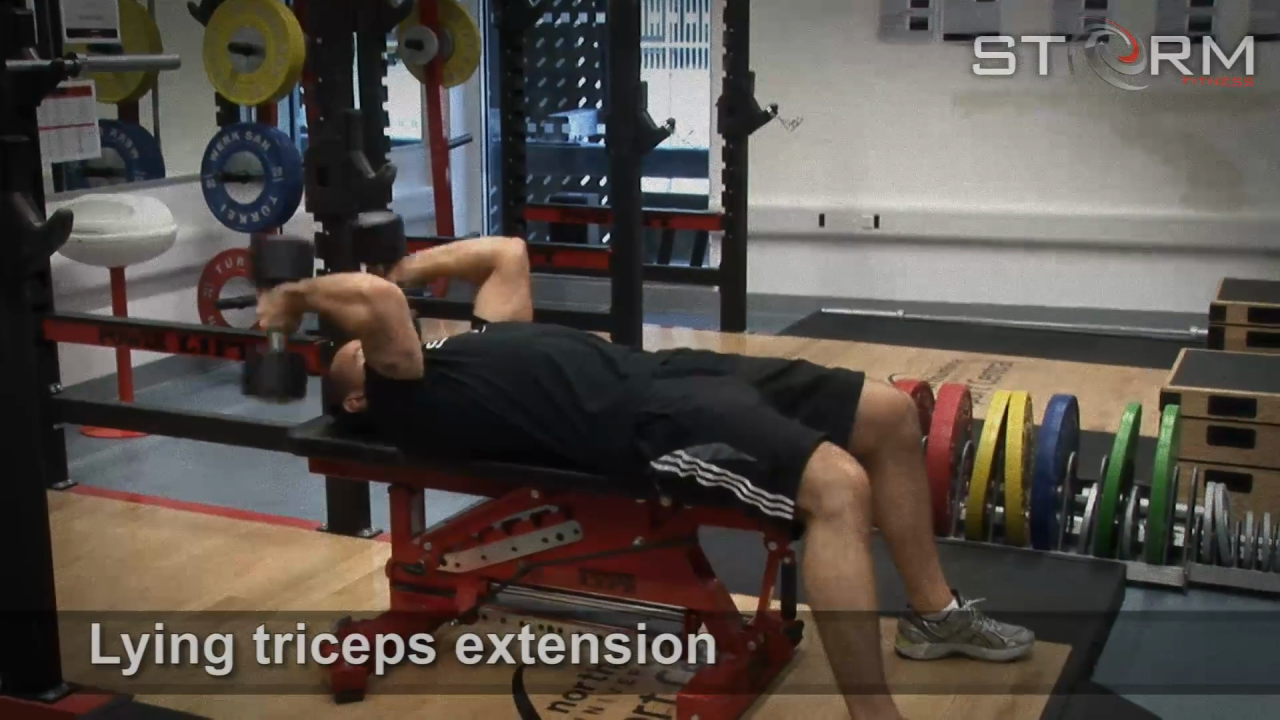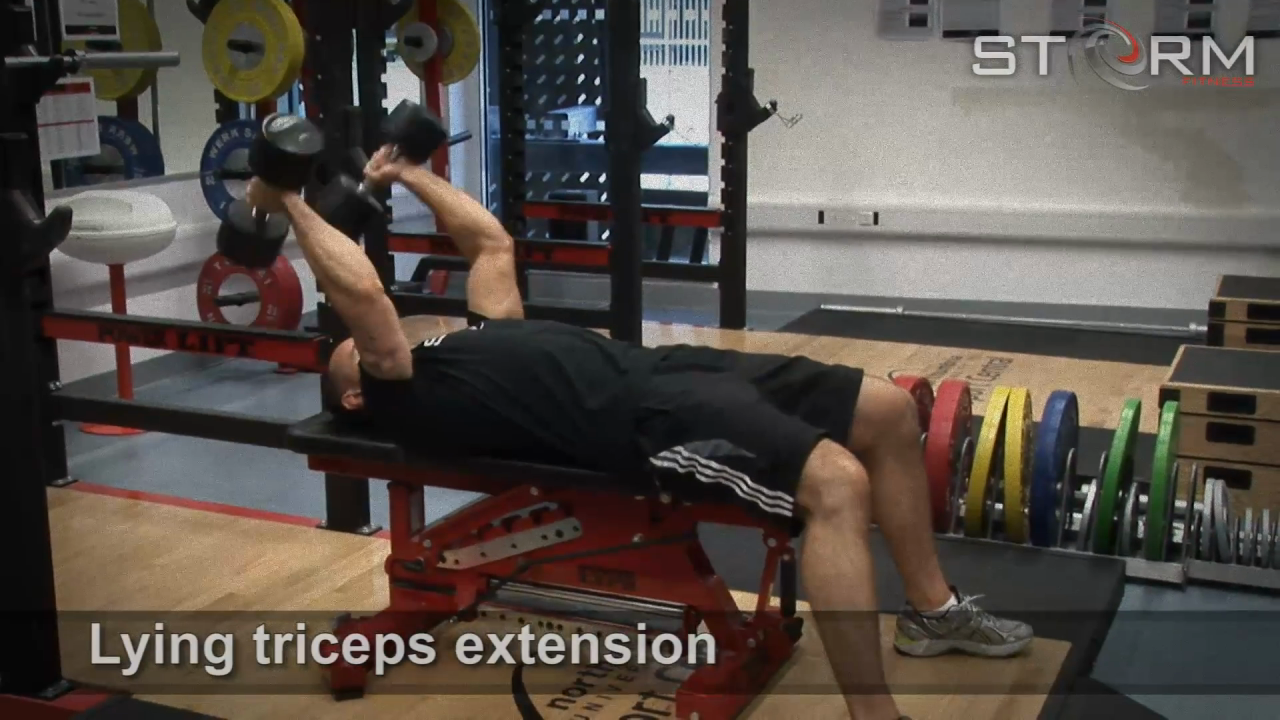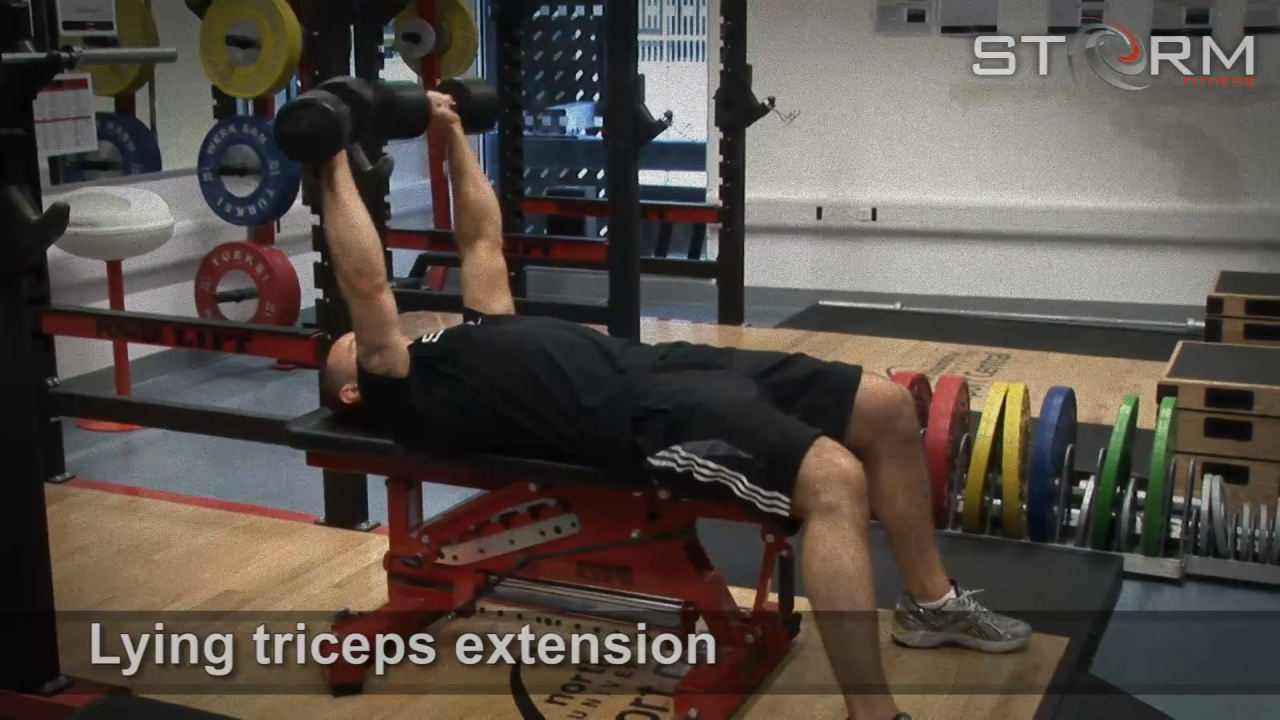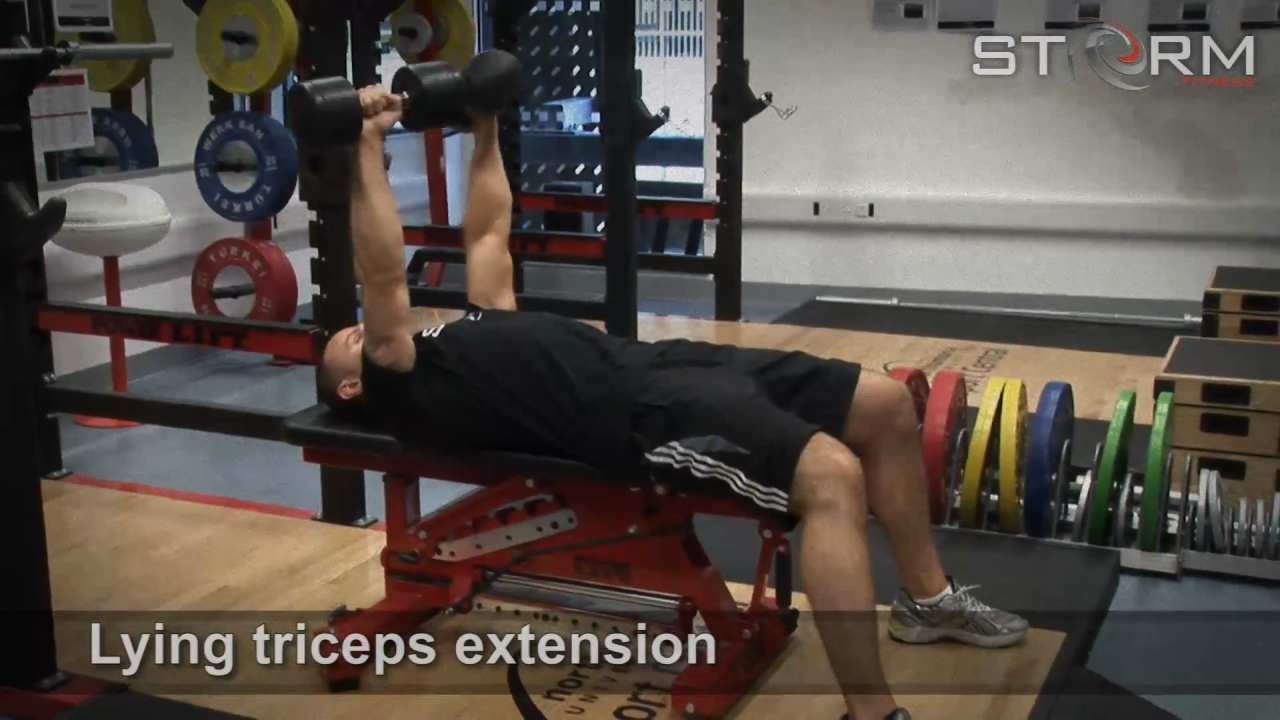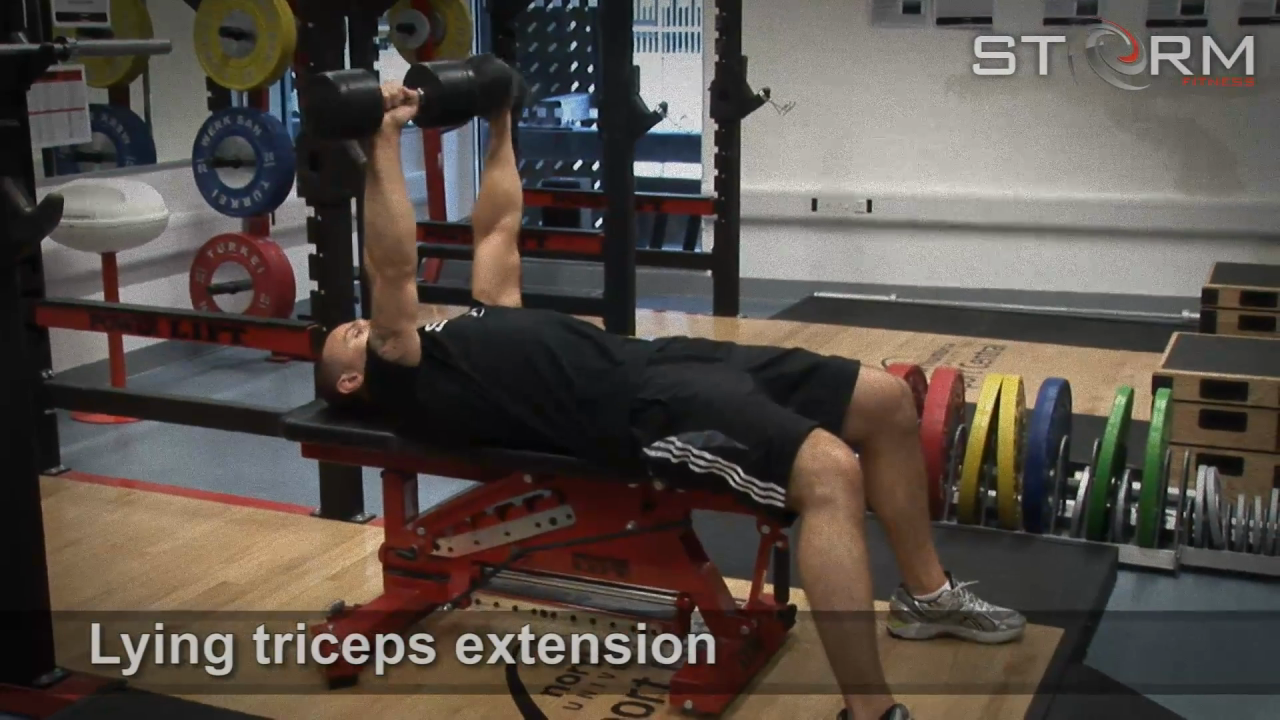
dt=0.4s
person 1, frame 1
left shoulder: (463, 347)
right shoulder: (409, 400)
left elbow: (510, 253)
right elbow: (377, 299)
left wrist: (405, 259)
right wrist: (291, 296)
left hip: (666, 373)
right hip: (642, 422)
left knee: (891, 415)
right knee: (839, 486)
left ankle: (935, 614)
person 1, frame 2
left shoulder: (469, 338)
right shoulder: (404, 393)
left elbow: (494, 244)
right elbow: (363, 292)
left wrist: (409, 172)
right wrist: (291, 207)
left hip: (666, 367)
right hip: (641, 417)
left knee: (889, 411)
right knee: (836, 482)
left ankle: (932, 609)
person 1, frame 3
left shoulder: (467, 338)
right shoulder: (407, 391)
left elbow: (483, 241)
right elbow: (366, 285)
left wrist: (453, 135)
right wrist: (334, 164)
left hip: (664, 364)
right hip: (641, 414)
left knee: (888, 409)
right knee: (834, 480)
left ankle: (932, 603)
person 1, frame 4
left shoulder: (465, 334)
right shoulder: (406, 386)
left elbow: (489, 232)
right elbow: (382, 277)
left wrist: (484, 128)
right wrist: (368, 149)
left hip: (660, 362)
right hip: (637, 412)
left knee: (887, 405)
right knee: (831, 476)
left ankle: (928, 598)
person 1, frame 5
left shoulder: (470, 327)
right shoulder: (409, 380)
left elbow: (499, 229)
right elbow: (393, 272)
left wrist: (499, 123)
right wrist: (382, 143)
left hip: (659, 359)
right hip: (636, 409)
left knee: (886, 402)
right knee: (830, 472)
left ankle: (928, 595)
